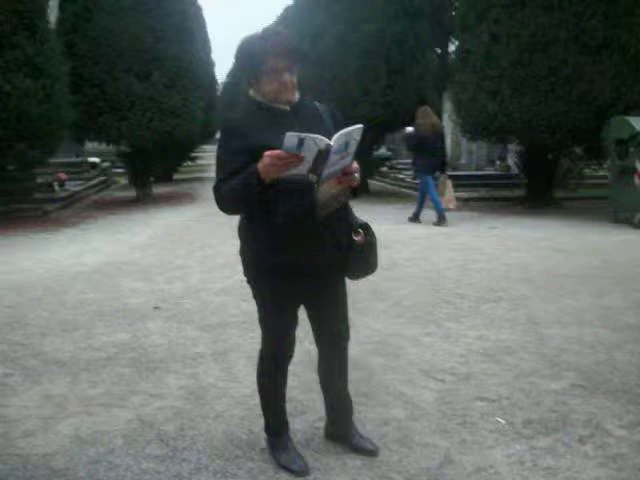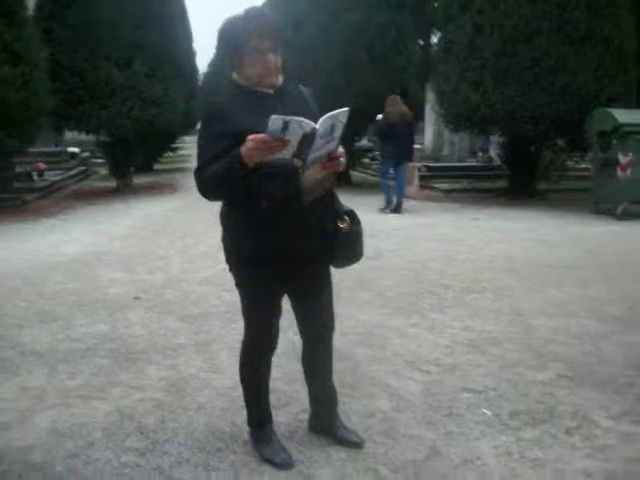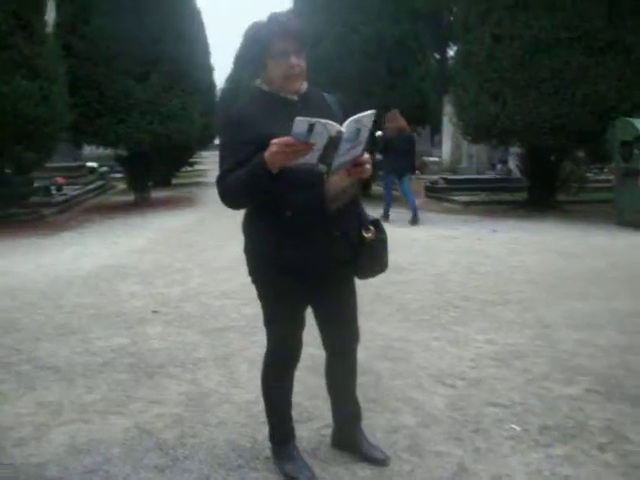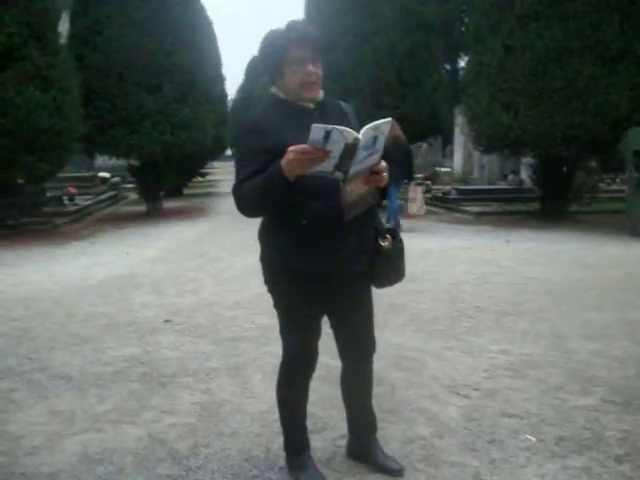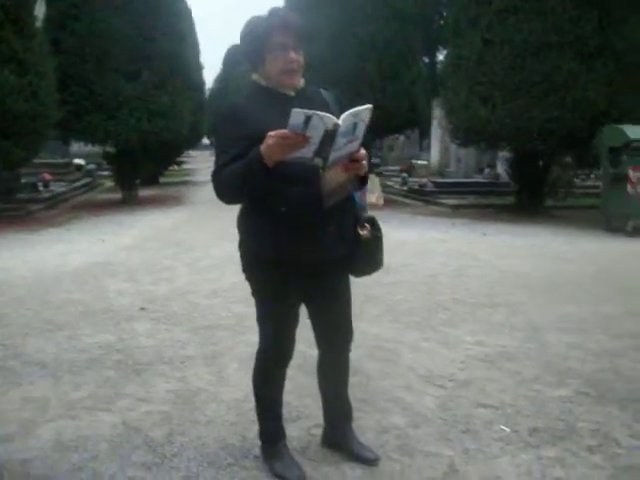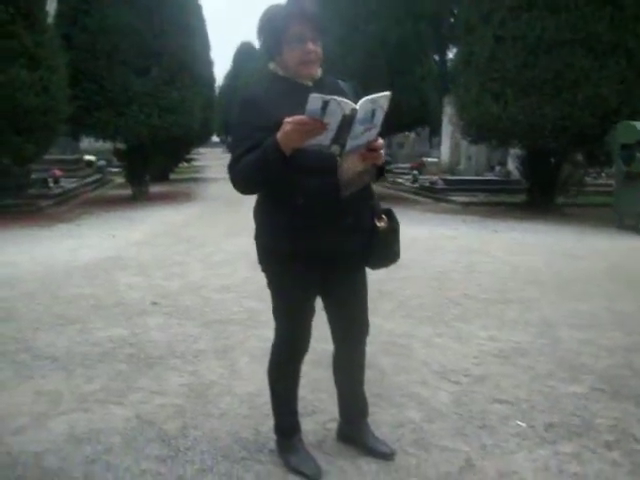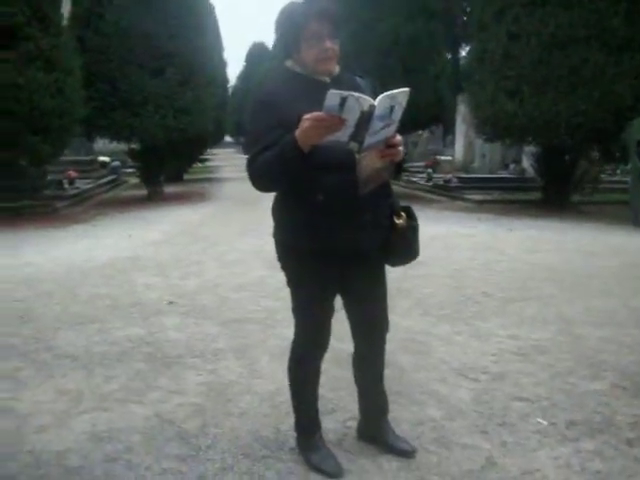
dt=0.4s
person 1, frame 1
left shoulder: (316, 112)
right shoulder: (240, 125)
left elbow: (337, 168)
right elbow: (226, 199)
left wrist: (350, 175)
right wrist: (260, 174)
left hip: (325, 252)
right hip: (274, 261)
left knee: (334, 340)
right knee: (277, 348)
left ankle: (340, 422)
right ankle: (277, 436)
person 1, frame 2
left shoulder: (301, 96)
right shoulder: (222, 107)
left elbow: (322, 153)
right elbow: (208, 184)
left wrist: (335, 160)
right wrist: (244, 158)
left hip: (310, 240)
right hip: (258, 248)
left knee: (319, 330)
right knee: (261, 337)
left ankle: (325, 414)
right ankle: (260, 428)
person 1, frame 3
left shoulder: (325, 104)
right shoulder: (244, 116)
left elbow: (345, 164)
right elbow: (230, 192)
left wrist: (360, 168)
right wrist: (267, 164)
left hip: (334, 250)
right hip: (280, 259)
left knee: (344, 343)
right knee: (283, 351)
left ankle: (348, 429)
person 1, frame 4
left shoulder: (342, 113)
right shoulder: (260, 124)
left elbow: (364, 174)
right elbow: (247, 201)
left wrist: (378, 176)
right wrist: (285, 171)
left hip: (350, 260)
right hip: (296, 268)
left knee: (359, 353)
right knee: (299, 360)
left ankle: (363, 440)
person 1, frame 5
left shoulder: (322, 101)
right shoulder: (241, 110)
left elbow: (344, 163)
right elbow: (226, 187)
left wrist: (358, 165)
right wrist: (264, 157)
left hip: (329, 248)
right hip: (275, 256)
left knee: (337, 342)
right knee: (276, 347)
left ankle: (338, 428)
person 1, frame 6
left shoulder: (339, 91)
right shoulder: (257, 99)
left elbow: (361, 153)
right elbow: (242, 177)
left wrist: (375, 155)
right wrist: (281, 145)
left hip: (346, 240)
right hip: (291, 247)
left knee: (353, 335)
right knee: (292, 340)
left ankle: (354, 423)
right ankle: (288, 437)
person 1, frame 7
left shoulder: (356, 87)
right shoulder: (274, 95)
left elbow: (379, 151)
right elbow: (261, 174)
left wrist: (394, 152)
right wrist: (300, 141)
left hip: (364, 237)
right hip: (309, 244)
left knee: (373, 332)
right knee: (312, 338)
left ankle: (374, 421)
right ankle: (308, 436)
